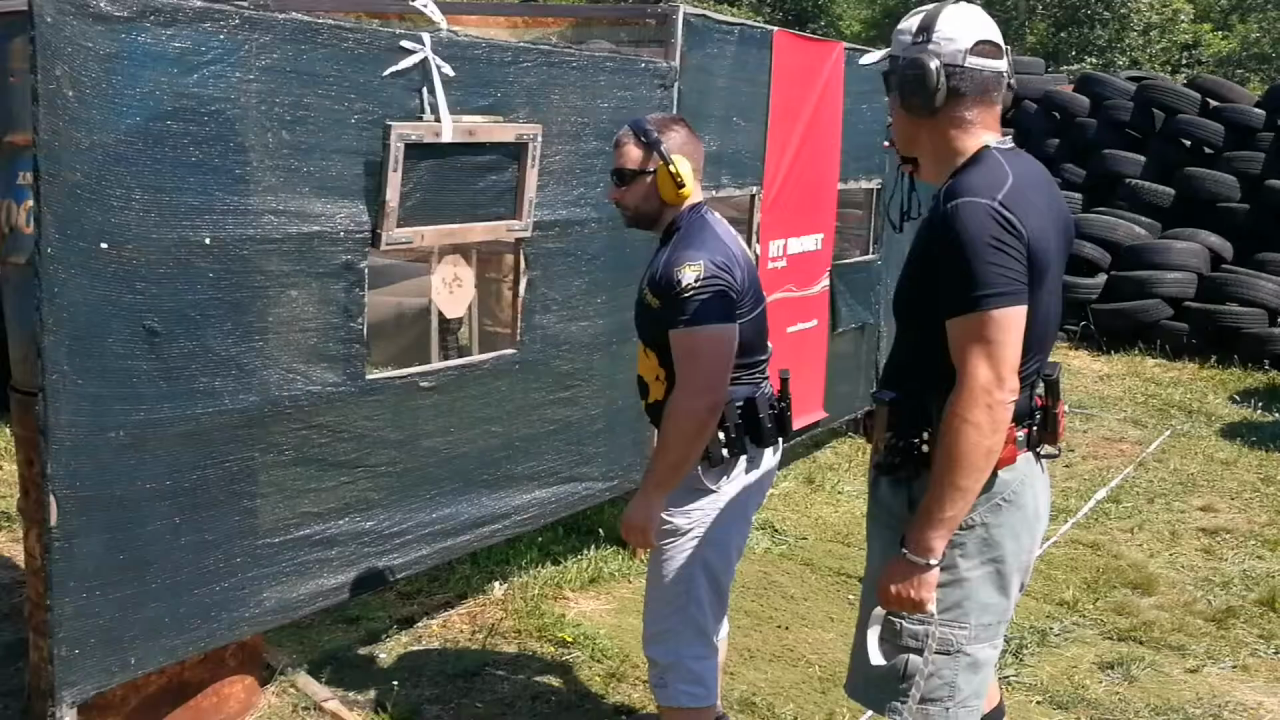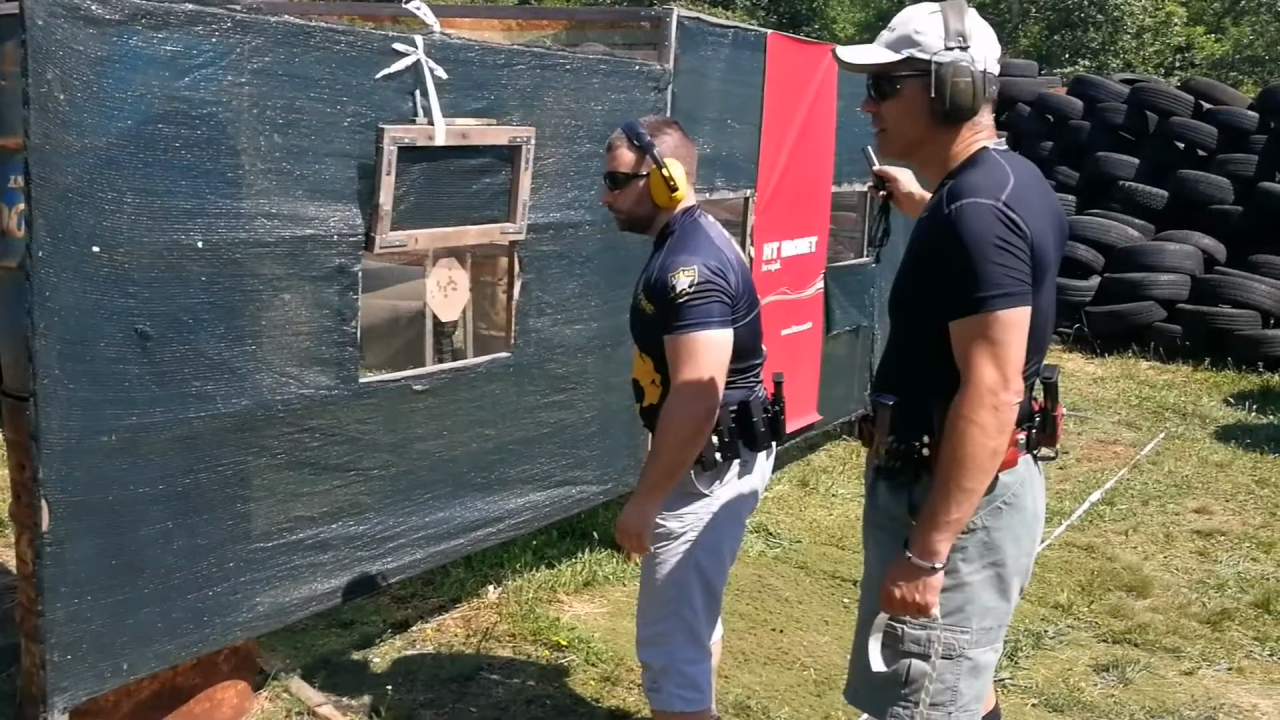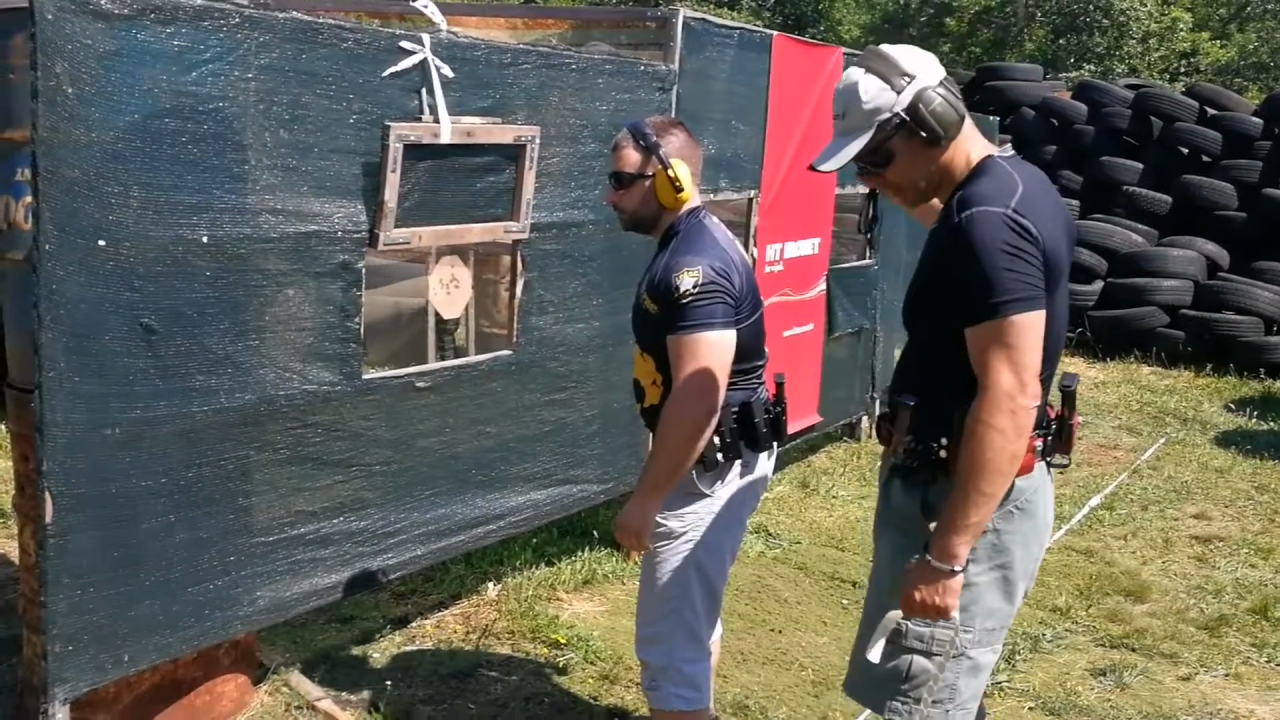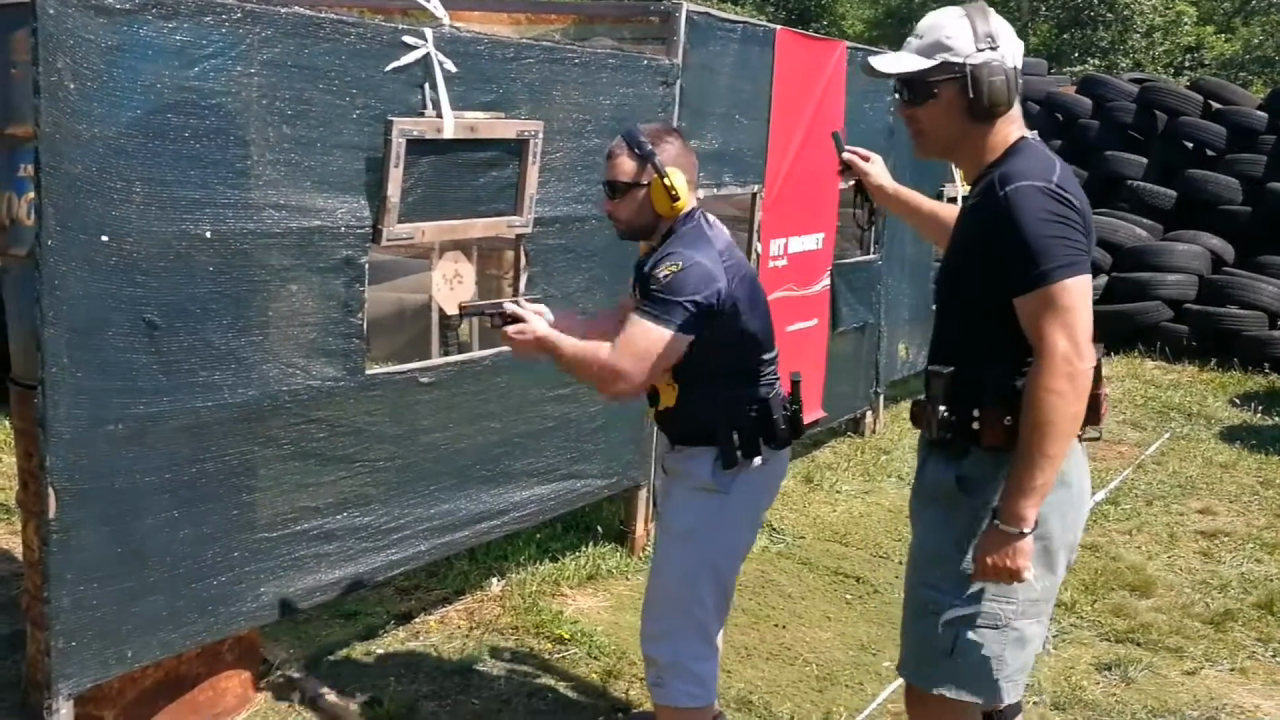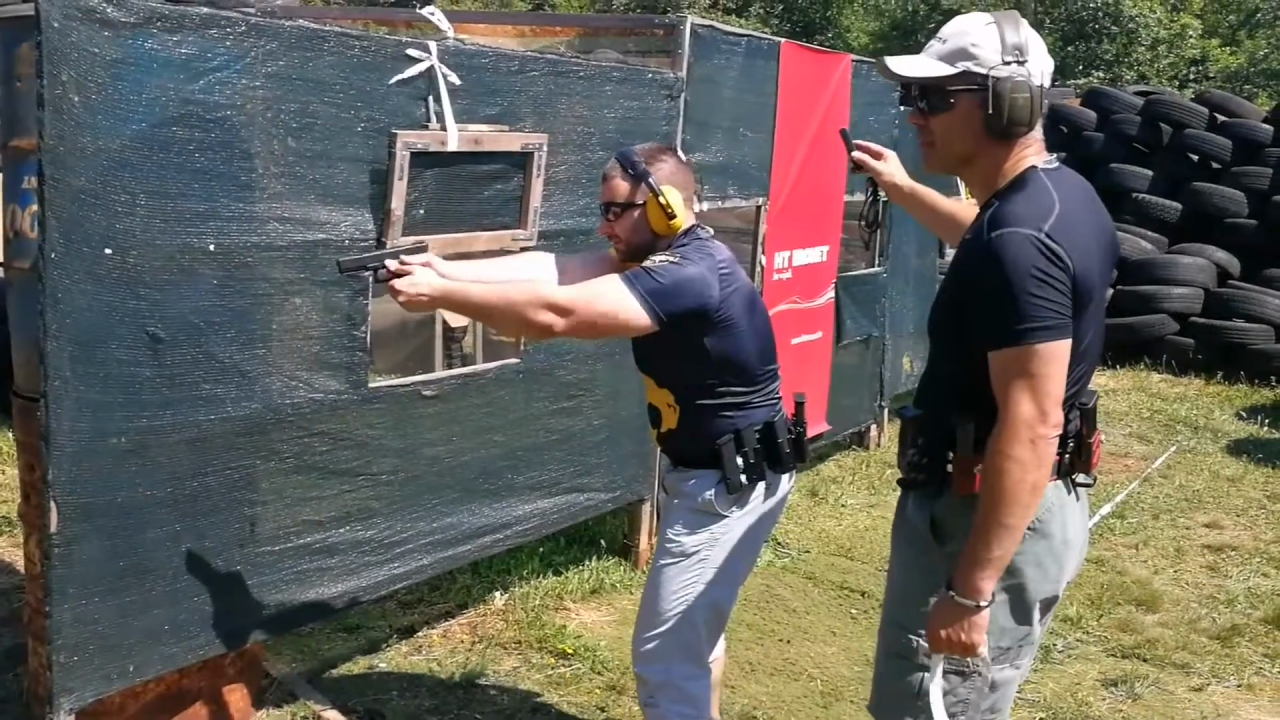
dt=1s
person 1, frame 1
left shoulder: (972, 210)
right shoulder: (1018, 175)
left elbow: (988, 393)
left wrist: (921, 548)
right wrist: (936, 178)
left hip: (958, 496)
right hip: (983, 481)
person 1, frame 2
left shoulder: (974, 209)
right shoulder: (1005, 179)
left elbow: (992, 393)
left wrist: (926, 550)
right wrist: (921, 206)
left hip: (953, 497)
right hip: (960, 484)
person 1, frame 3
left shoulder: (988, 220)
right shoulder: (1012, 183)
left elbow: (1010, 398)
left wrist: (946, 555)
right wrist: (920, 204)
left hip: (964, 500)
right hip: (956, 485)
person 1, frame 4
left shoulder: (1026, 195)
right shoulder: (1010, 183)
left elbow: (1068, 362)
left wrist: (1017, 519)
right wrist: (889, 193)
left hip: (996, 478)
right hip: (979, 466)
person 1, frame 5
left shoulder: (1020, 239)
right shoulder: (1063, 193)
left elbow: (1030, 428)
left wrist: (970, 590)
right wrist: (904, 190)
left hip: (988, 514)
right hip: (1032, 506)
person 2, frame 1
left shoulder: (695, 260)
right shoulder: (695, 238)
left elbow: (702, 396)
left wrist: (650, 495)
right wrist: (661, 481)
left hip: (713, 462)
right hip: (714, 454)
left knee: (676, 632)
right knee: (700, 608)
person 2, frame 2
left shoulder: (690, 265)
right shoulder: (688, 243)
left elbow: (697, 400)
left wrist: (644, 500)
right wrist: (656, 485)
left hip: (708, 466)
right hip: (710, 459)
left knee: (670, 637)
right knee: (694, 613)
person 2, frame 3
left shoulder: (694, 265)
right shoulder: (691, 243)
left elbow: (698, 399)
left wrist: (644, 499)
left hip: (708, 466)
right hip: (707, 460)
left knee: (669, 636)
right knee: (692, 613)
person 2, frame 4
left shoulder: (687, 263)
right shoulder: (683, 237)
left elbow: (621, 373)
right elbow: (630, 326)
left wrist: (548, 342)
right wrist: (555, 325)
left hip: (724, 461)
right hip: (710, 450)
left knee: (675, 628)
right knee: (687, 605)
person 2, frame 5
left shoulder: (688, 275)
right shoulder: (667, 257)
left elbow: (555, 312)
right elbow: (555, 270)
left wrist: (439, 295)
right wrist: (447, 271)
left hip: (730, 484)
right hip: (706, 472)
left knee: (666, 652)
right knee: (694, 619)
